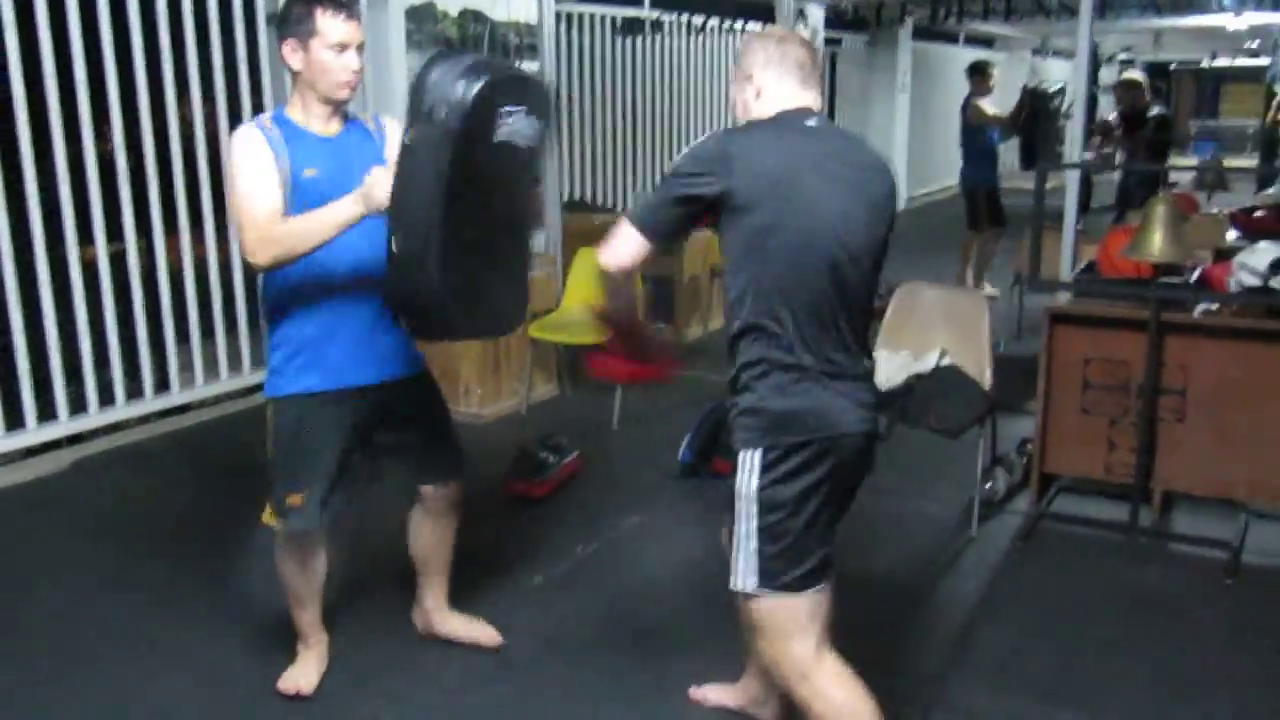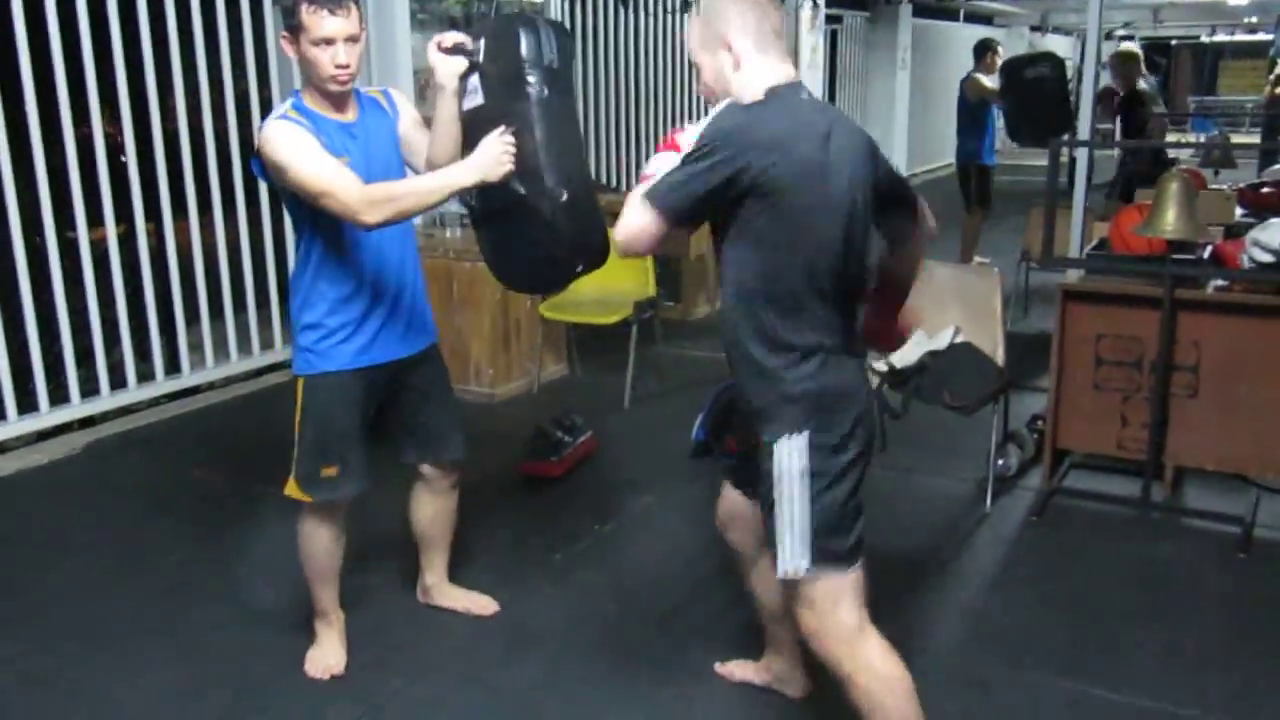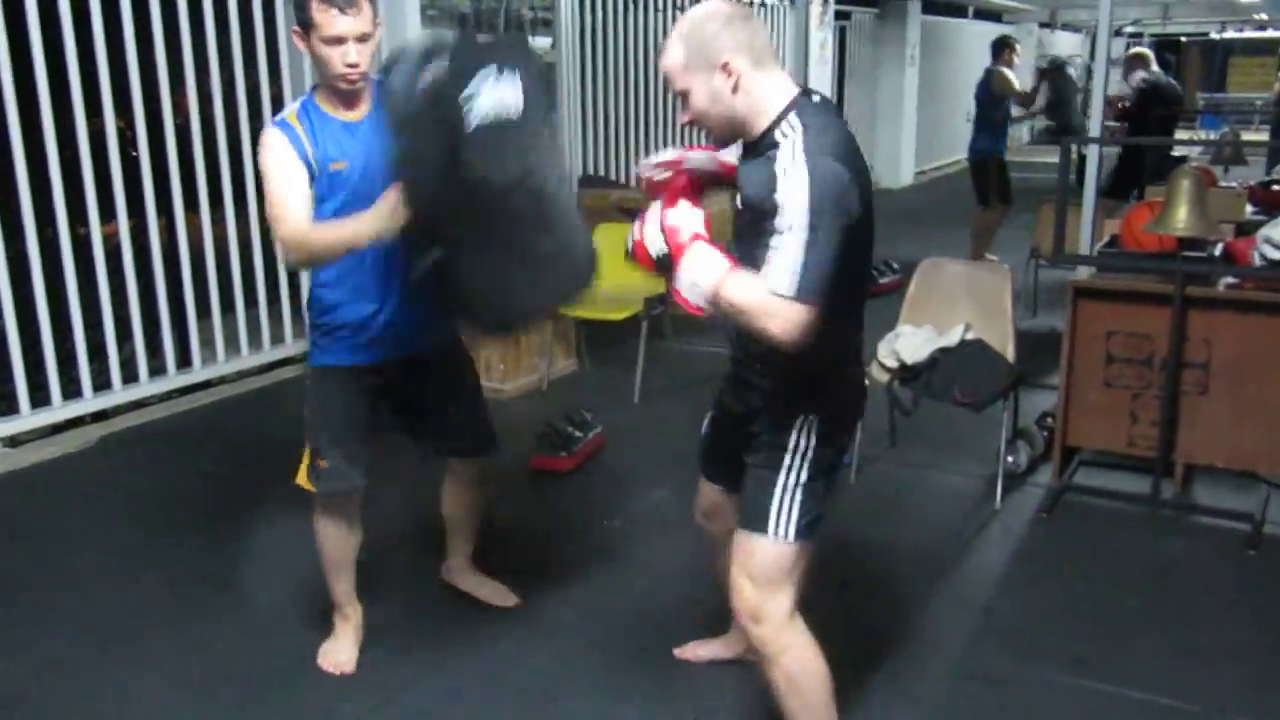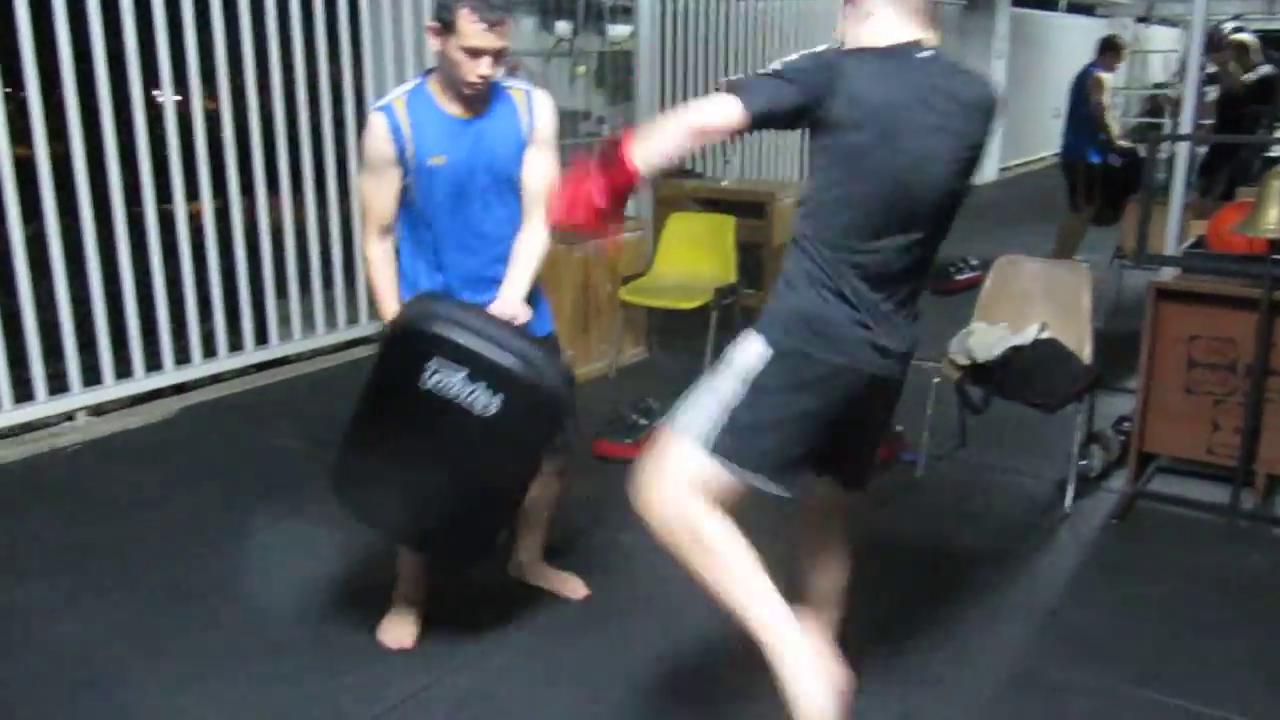
dt=0.4s
person 1, frame 1
left shoulder: (725, 154)
right shoulder: (873, 168)
left elbow: (616, 258)
left wrist: (625, 330)
left hip: (784, 420)
right hip: (848, 413)
left knee: (794, 649)
right knee: (755, 555)
person 1, frame 2
left shoulder: (738, 129)
right shoulder: (847, 136)
left elbow: (632, 235)
right elbow: (917, 230)
left wrist: (667, 168)
left hip: (806, 407)
right hip: (782, 391)
left knee: (836, 627)
right knee: (741, 519)
person 1, frame 3
left shoulder: (807, 161)
right shoulder: (790, 125)
left elbow: (786, 321)
left wrist: (689, 248)
left hip: (802, 403)
right hip: (760, 383)
left knee: (762, 600)
right knee: (716, 512)
right ankle: (742, 638)
person 1, frame 4
left shoulder: (836, 67)
right shoulder: (976, 97)
left elbow: (707, 120)
left wrist: (616, 165)
left hip: (806, 333)
right hip: (881, 349)
left knee: (668, 495)
right knee: (829, 508)
left ankle: (800, 655)
right ankle: (816, 654)
person 2, frame 1
left shoulder: (381, 134)
right shoulder: (257, 142)
right elbow: (262, 247)
right wrist: (362, 202)
left hip: (394, 357)
right hip: (309, 371)
left knee: (440, 486)
right knee: (299, 521)
left ankle: (432, 606)
right ankle: (311, 640)
person 2, frame 2
left shoulder: (391, 107)
right shoulder: (284, 133)
left elbow: (434, 170)
right elbow: (365, 207)
left wrist: (447, 89)
right wrist: (473, 170)
left hip: (410, 332)
right hip: (335, 348)
left knee: (440, 465)
right knee: (325, 495)
left ankle: (434, 581)
right ankle: (328, 620)
person 2, frame 3
right shoulder: (287, 137)
right elbow: (295, 243)
right wrist: (382, 220)
left hip: (428, 328)
right hip: (347, 344)
left knee: (469, 455)
right knee: (340, 490)
left ankle: (460, 567)
right ankle: (347, 614)
person 2, frame 4
left shoulder: (533, 108)
right shoulder: (392, 122)
left elbow: (539, 212)
right elbow: (378, 237)
left wrist: (511, 292)
left hip: (517, 316)
left knee: (550, 448)
left ankle: (529, 557)
right ankle: (409, 589)
person 3, frame 1
left shoulder: (978, 105)
right shoulder: (975, 105)
left elbow: (1001, 131)
right elbow: (1006, 123)
right wrist: (1023, 98)
left hip: (979, 178)
right hip: (980, 179)
left knee: (977, 231)
right knee: (993, 229)
left ankle: (965, 276)
right ankle: (979, 283)
person 3, frame 2
left shoulder: (982, 82)
right shoulder: (975, 81)
left elbow: (1001, 98)
left hip: (981, 156)
right hip: (974, 158)
left knee: (977, 210)
right knee: (978, 211)
left ankle: (967, 257)
right ankle: (966, 262)
person 3, frame 3
left shoulder: (988, 77)
right shoulder: (1002, 74)
right elbow: (1026, 101)
right wrist: (1040, 80)
left hip: (981, 150)
right hip: (991, 152)
left knee: (986, 206)
right knee: (998, 206)
left ankle: (977, 254)
right ankle: (979, 255)
person 3, frame 4
left shoulder: (1086, 74)
right shoulder: (1100, 78)
right elbow: (1102, 117)
left wrist: (1111, 137)
right wrist: (1115, 142)
left hip: (1076, 151)
right hip: (1083, 154)
left knee: (1079, 209)
right knee: (1086, 209)
left ankle: (1061, 255)
right ankle: (1061, 258)
